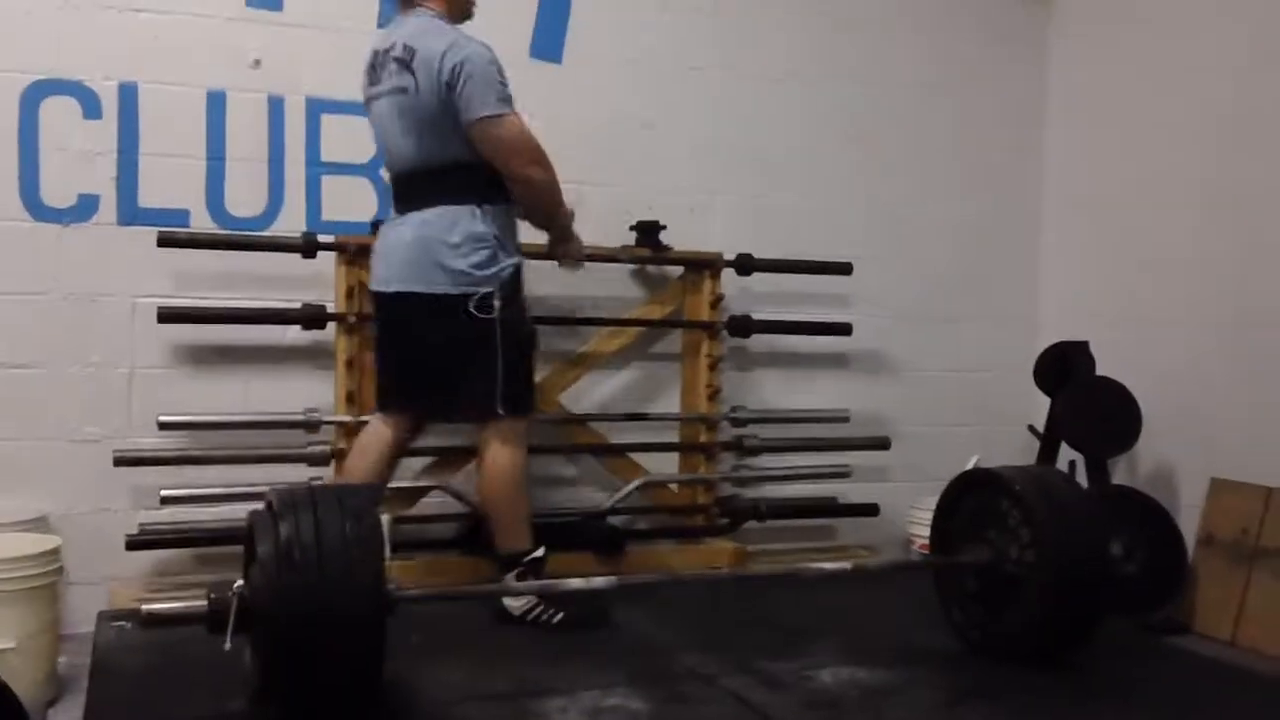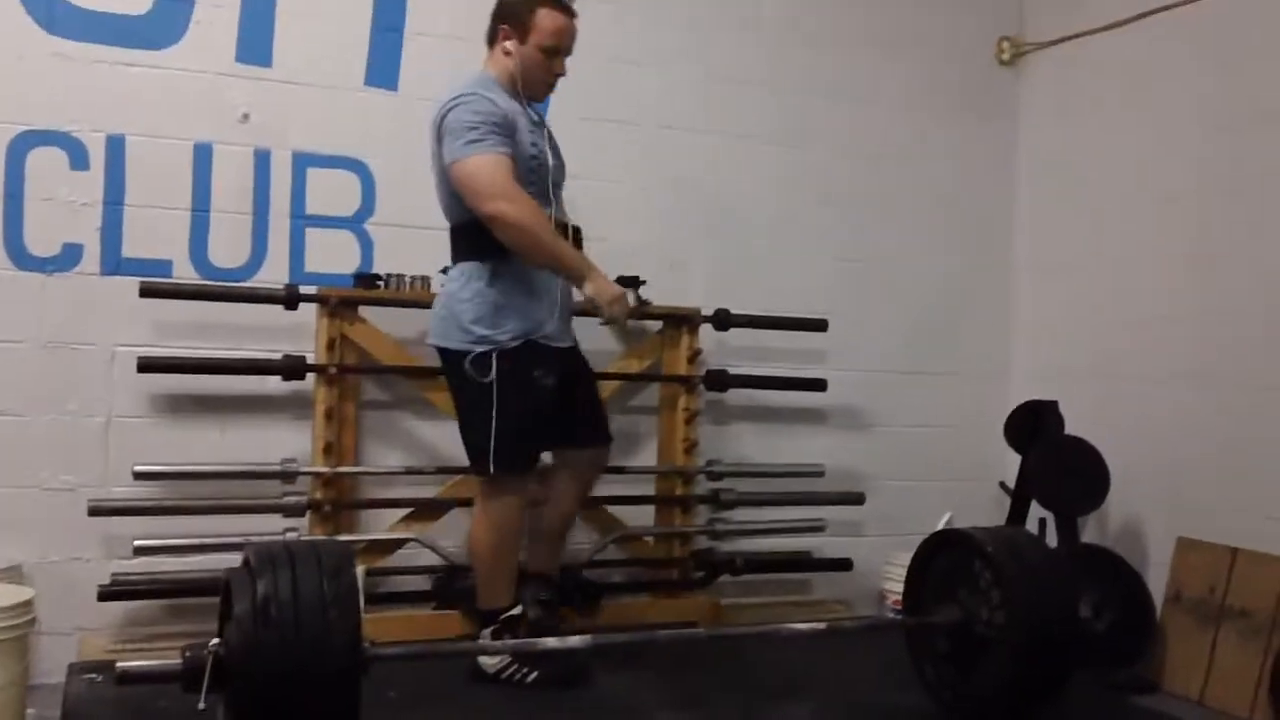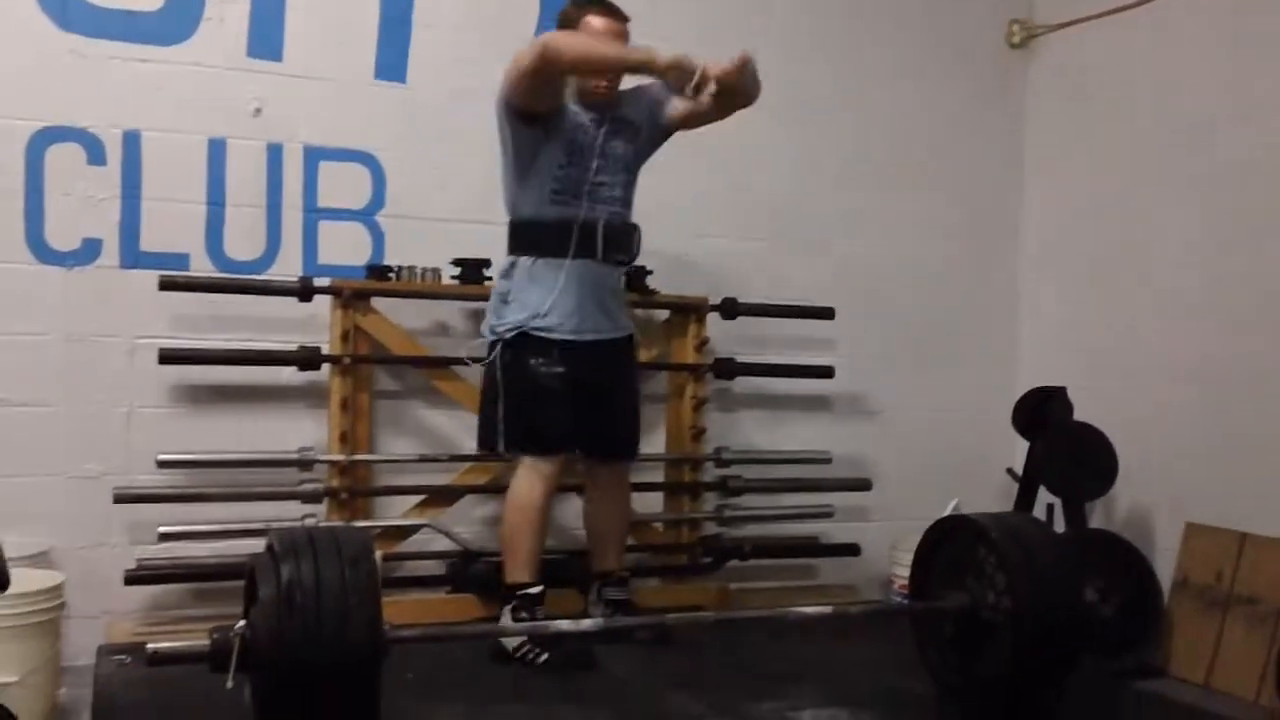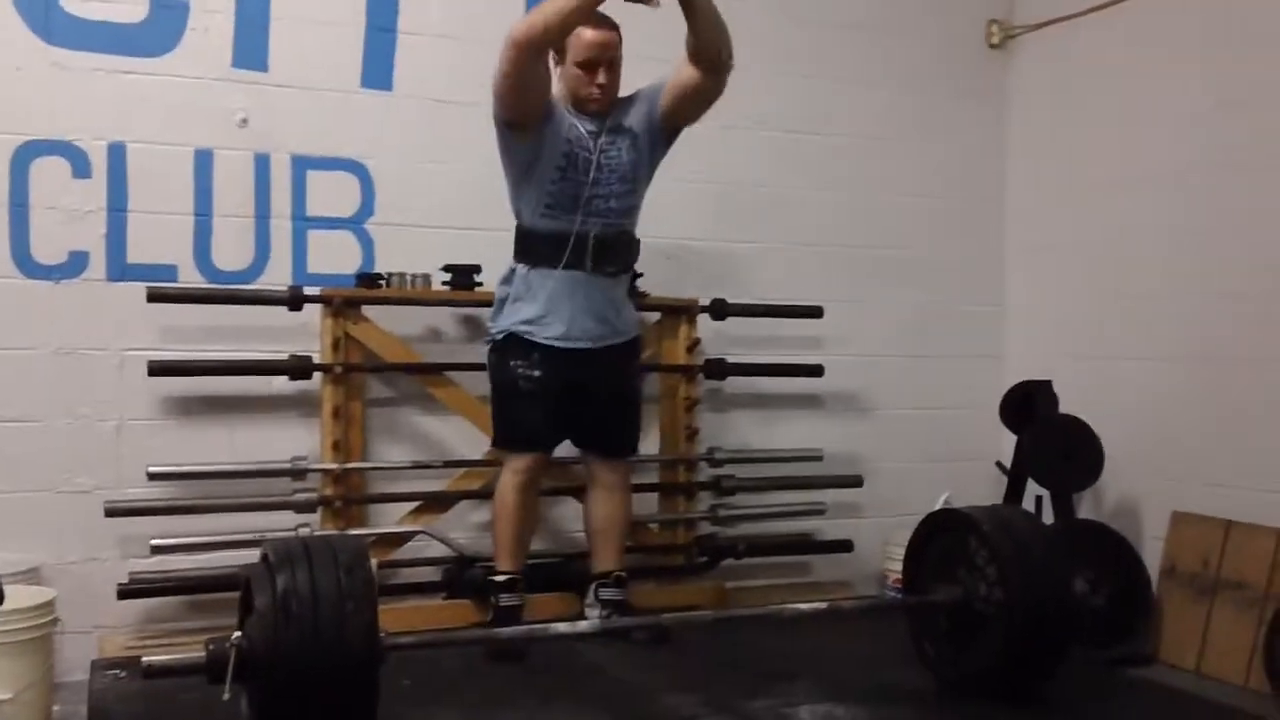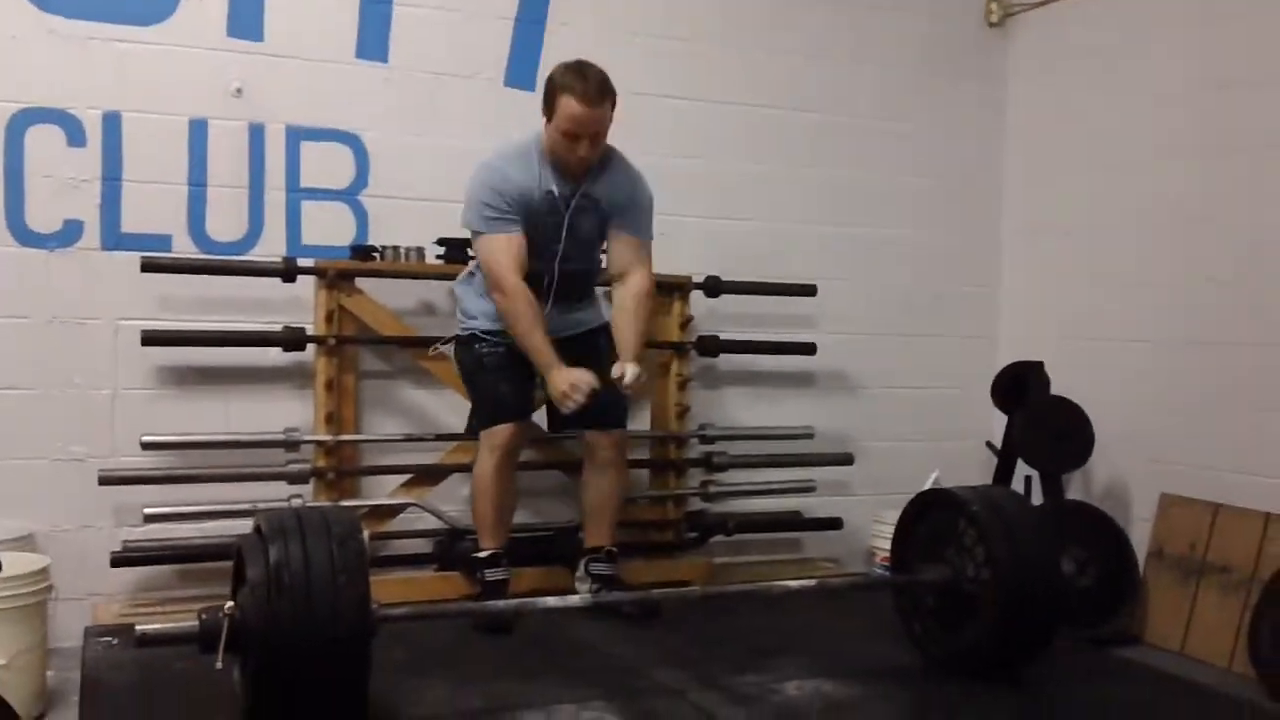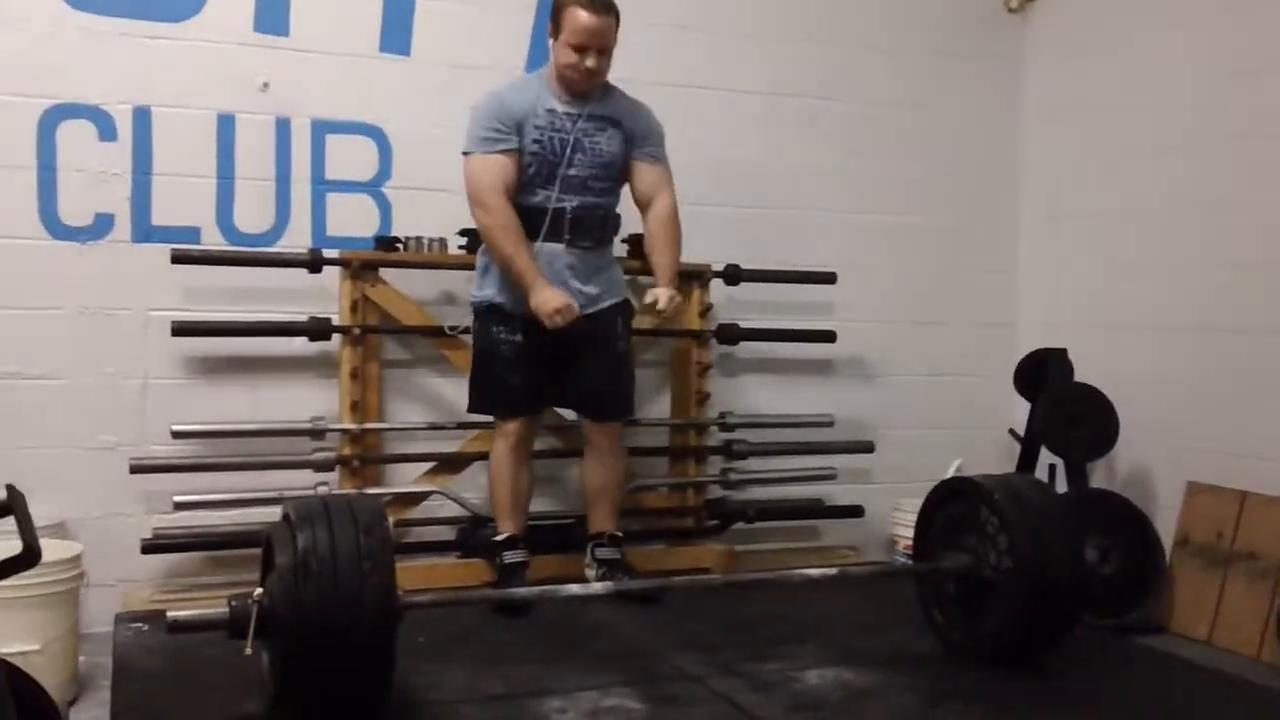
dt=0.4s
person 1, frame 1
left shoulder: (386, 55)
right shoulder: (460, 51)
right elbow: (523, 162)
left wrist: (537, 210)
right wrist: (563, 230)
left hip: (405, 261)
right hip: (462, 265)
left knee: (398, 418)
right knee: (502, 424)
right ankle: (523, 580)
person 1, frame 2
left shoulder: (530, 119)
right shoulder: (475, 108)
right elbow: (498, 206)
left wrist: (582, 275)
right wrist: (587, 276)
left hip: (543, 324)
right hip: (492, 329)
left knee: (584, 452)
right knee: (507, 480)
left ankle: (532, 591)
right ankle: (498, 640)
person 1, frame 3
left shoulder: (637, 112)
right shoulder: (533, 106)
left elbow: (725, 97)
left wrist: (734, 74)
right wrist: (659, 63)
left hip: (607, 325)
right hip: (535, 320)
left knee: (610, 464)
right knee: (541, 462)
left ankle: (609, 597)
right ankle: (522, 616)
person 1, frame 4
left shoulder: (644, 117)
right shoulder: (532, 114)
left elbow: (711, 71)
left hip: (611, 331)
right hip: (533, 327)
left knee: (612, 467)
right knee: (524, 462)
left ankle: (607, 595)
right ankle: (505, 599)
person 1, frame 5
left shoulder: (626, 184)
right shoulder: (501, 176)
left elbow: (634, 276)
right elbow: (506, 283)
left wrist: (628, 360)
right wrist: (553, 372)
left hip: (580, 324)
right hip: (494, 325)
left knee: (608, 441)
right knee: (503, 435)
left ankle: (598, 571)
right ankle: (490, 576)
person 1, frame 6
left shoulder: (634, 118)
right shoulder: (504, 106)
left elbow: (658, 202)
right elbow: (489, 203)
left wrist: (665, 281)
right wrist: (536, 287)
left hip: (599, 299)
right hip: (513, 300)
left knee: (606, 426)
right knee: (515, 425)
left ankle: (605, 554)
right ankle: (510, 559)
